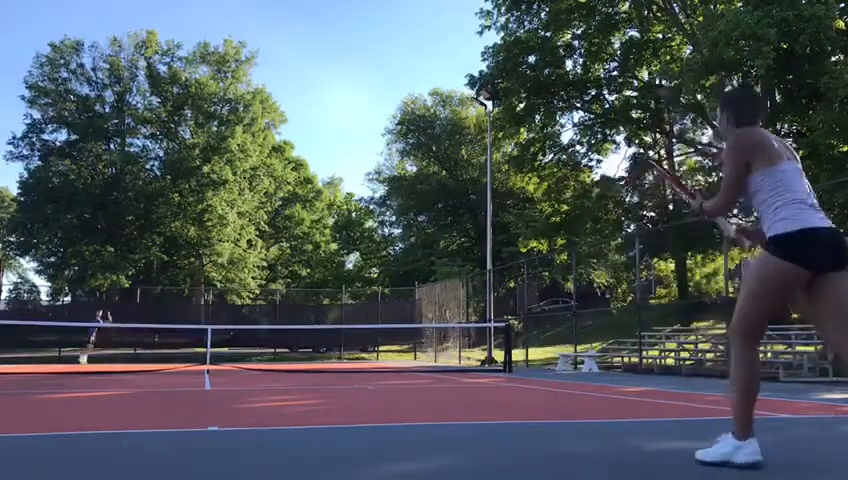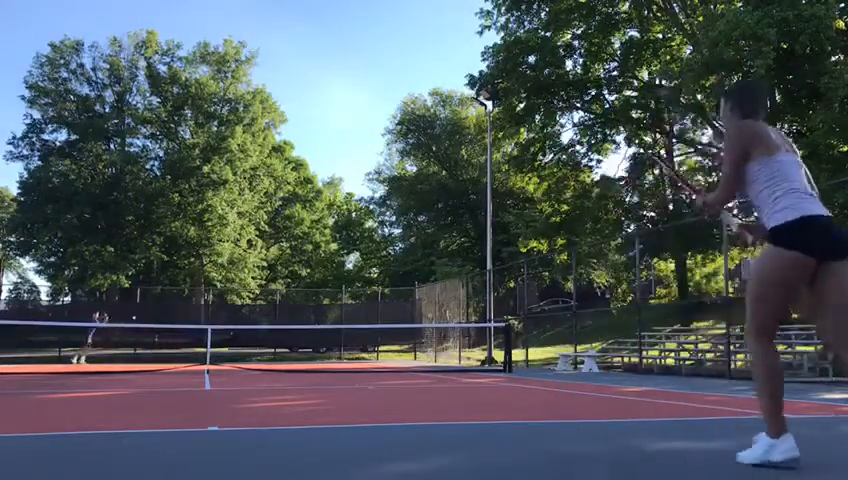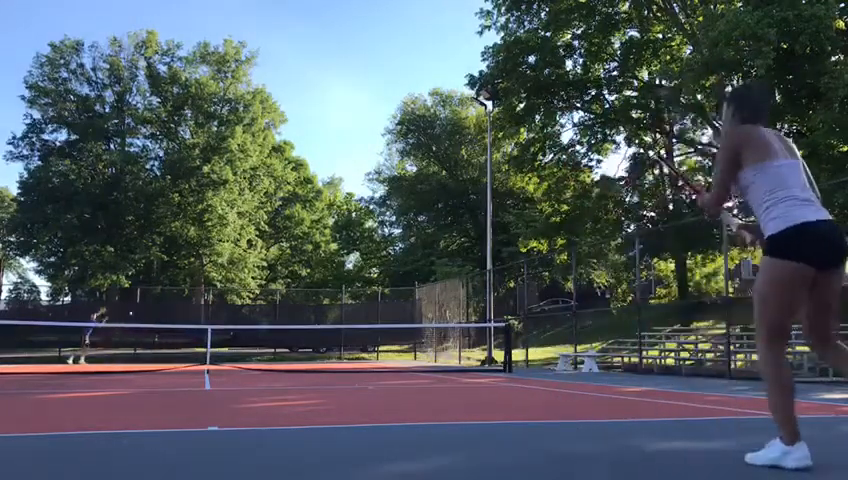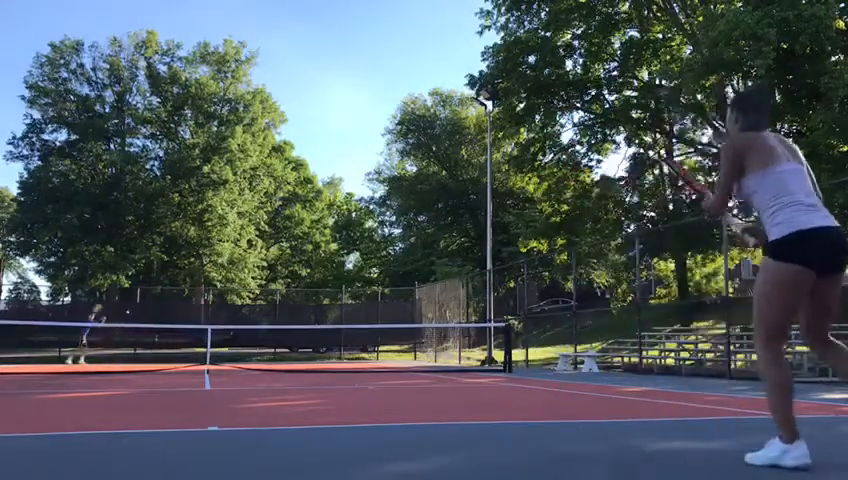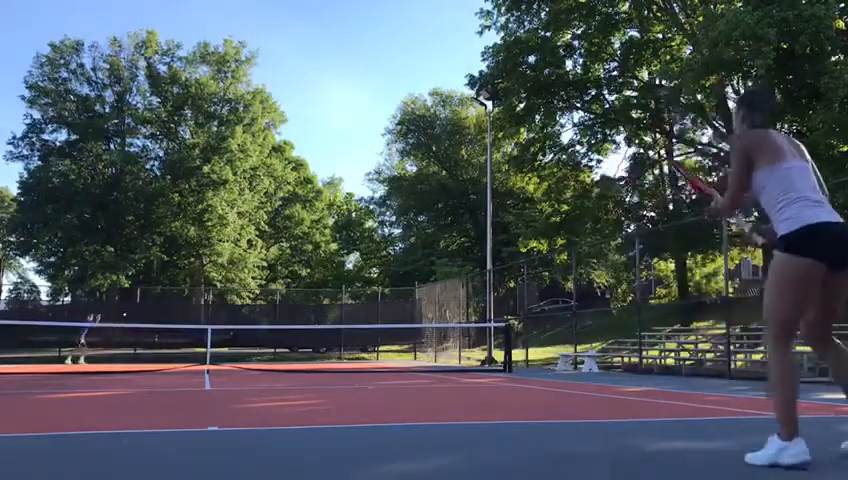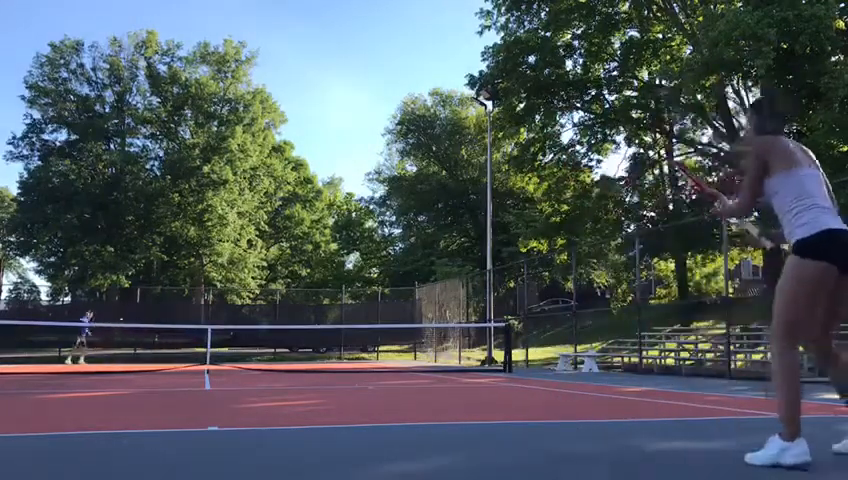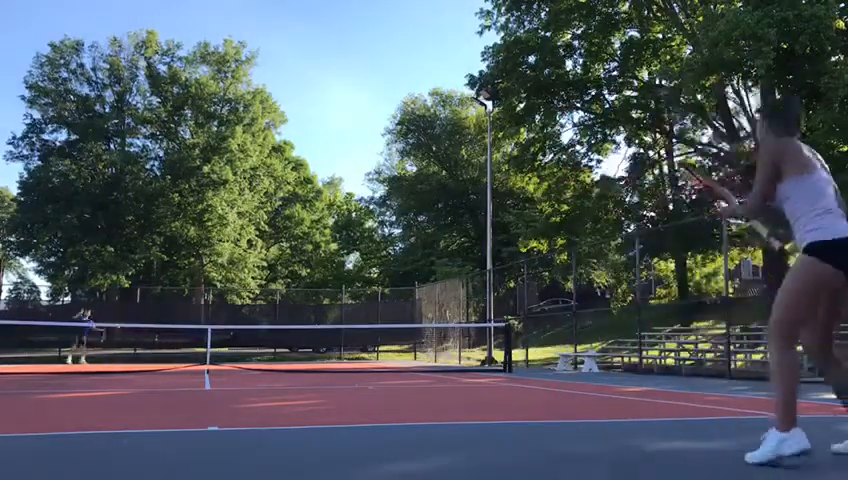
dt=0.1s
person 1, frame 1
left shoulder: (740, 140)
right shoulder: (781, 145)
left elbow: (725, 203)
left wrist: (703, 207)
right wrist: (764, 228)
left hip: (792, 244)
left knee: (742, 336)
left ankle: (741, 440)
person 1, frame 2
left shoulder: (739, 132)
right shoulder: (781, 137)
left elbow: (724, 196)
left wrist: (704, 202)
right wrist: (765, 225)
left hip: (793, 234)
left knee: (758, 334)
left ankle: (777, 438)
person 1, frame 3
left shoulder: (735, 136)
right shoulder: (783, 141)
left elbow: (716, 199)
left wrist: (702, 202)
left hip: (792, 242)
left knee: (770, 343)
left ankle: (790, 444)
person 1, frame 4
left shoulder: (737, 142)
right shoulder: (789, 146)
left elbow: (719, 203)
left wrist: (708, 203)
left hip: (795, 246)
left knee: (767, 342)
right knee: (816, 337)
left ankle: (788, 443)
person 1, frame 5
left shoulder: (746, 139)
right shoulder: (795, 144)
left elbow: (731, 203)
left wrist: (717, 205)
left hip: (804, 240)
left knee: (777, 339)
left ankle: (788, 441)
person 1, frame 6
left shoulder: (759, 146)
right shoulder: (803, 151)
left elbow: (745, 205)
left wrist: (725, 208)
right wrist: (789, 233)
left hip: (816, 245)
left knee: (782, 340)
right knee: (817, 343)
left ankle: (789, 441)
person 1, frame 7
left shoulder: (774, 149)
right shoulder: (813, 156)
left elbow: (754, 208)
left wrist: (731, 210)
right wrist: (797, 234)
left knee: (779, 336)
right knee: (818, 346)
left ankle: (785, 432)
